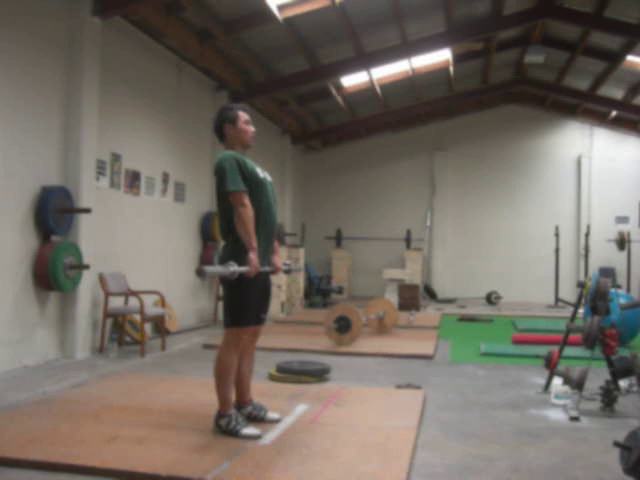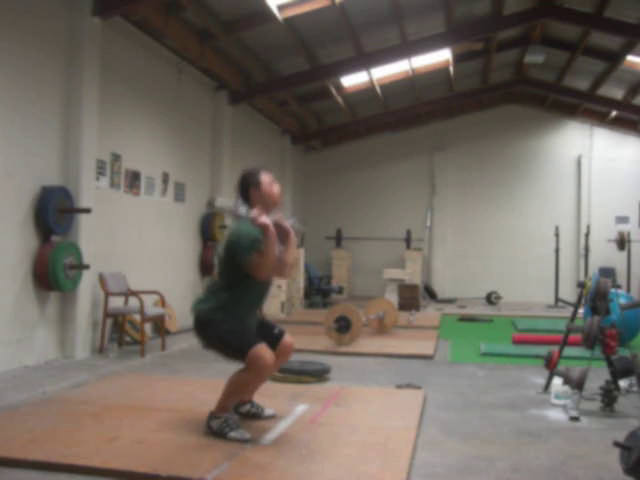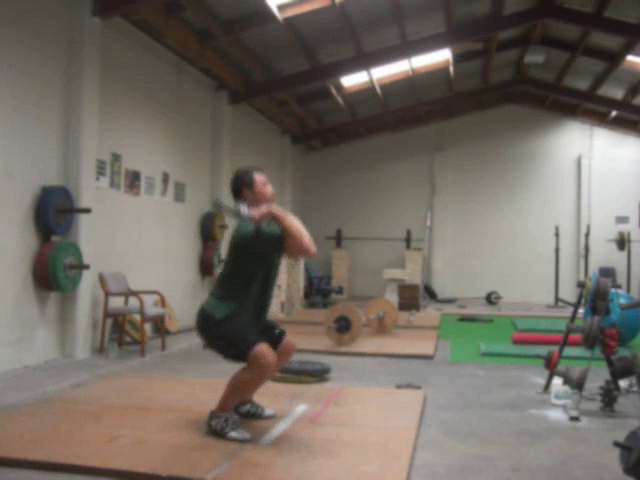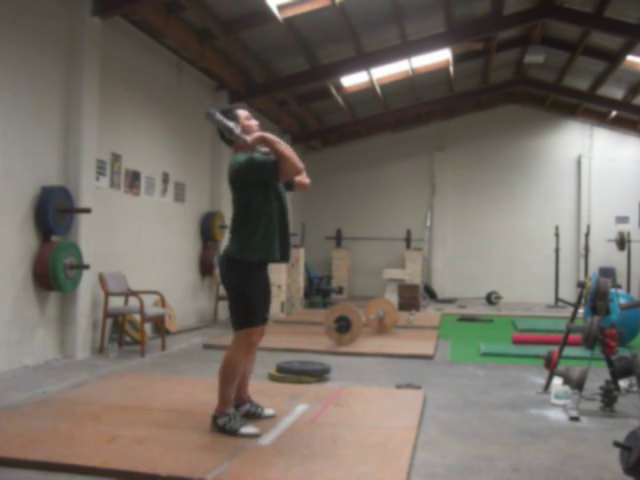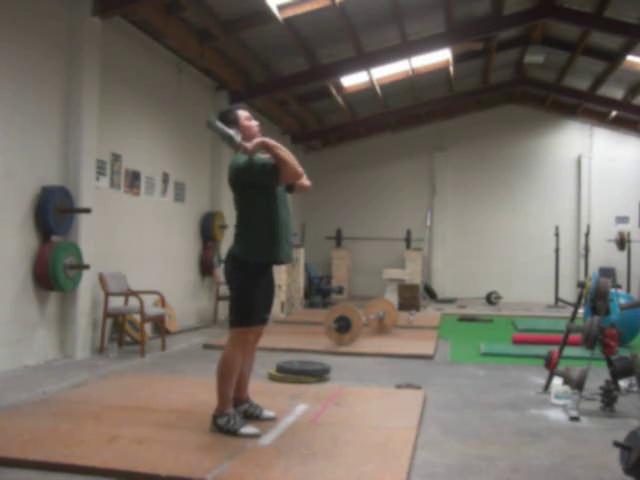
dt=0.5s
person 1, frame 1
left shoulder: (248, 164)
right shoulder: (229, 160)
right elbow: (242, 206)
left wrist: (274, 252)
right wrist: (251, 251)
left hip: (259, 264)
right hip: (243, 263)
left knee: (250, 337)
right knee: (236, 339)
left ankle: (245, 404)
right ankle: (226, 414)
person 1, frame 2
left shoulder: (265, 227)
right shoulder: (247, 232)
left elbow: (283, 269)
right elbow: (265, 272)
left wrist: (286, 232)
right wrist: (268, 230)
left hip: (240, 315)
right hip: (216, 319)
left knee: (285, 346)
right knee: (264, 359)
left ankle: (242, 400)
right ankle: (219, 415)
person 1, frame 3
left shoulder: (267, 228)
right shoulder: (252, 231)
left elbow: (308, 248)
right elbow: (304, 249)
left wrist: (285, 217)
right wrist: (277, 213)
left hip: (243, 315)
right hip: (219, 319)
left knee: (286, 347)
right knee: (265, 359)
left ankle: (242, 400)
right ankle: (220, 415)
person 1, frame 4
left shoulder: (259, 160)
right shoulder: (245, 161)
left elbow: (302, 180)
right elbow: (296, 167)
left wrist: (268, 142)
right wrist: (267, 139)
left hip: (255, 261)
right hip: (242, 262)
left knee: (254, 337)
right knee: (245, 338)
left ankle: (242, 401)
right ankle: (223, 414)
person 1, frame 5
left shoulder: (261, 163)
right shoulder: (246, 164)
left elbow: (302, 183)
right elbow: (293, 173)
left wrist: (269, 146)
right wrist: (268, 143)
left hip: (261, 262)
right hip: (247, 263)
left knee: (252, 337)
right knee: (240, 338)
left ankle: (242, 401)
right ankle: (223, 413)
